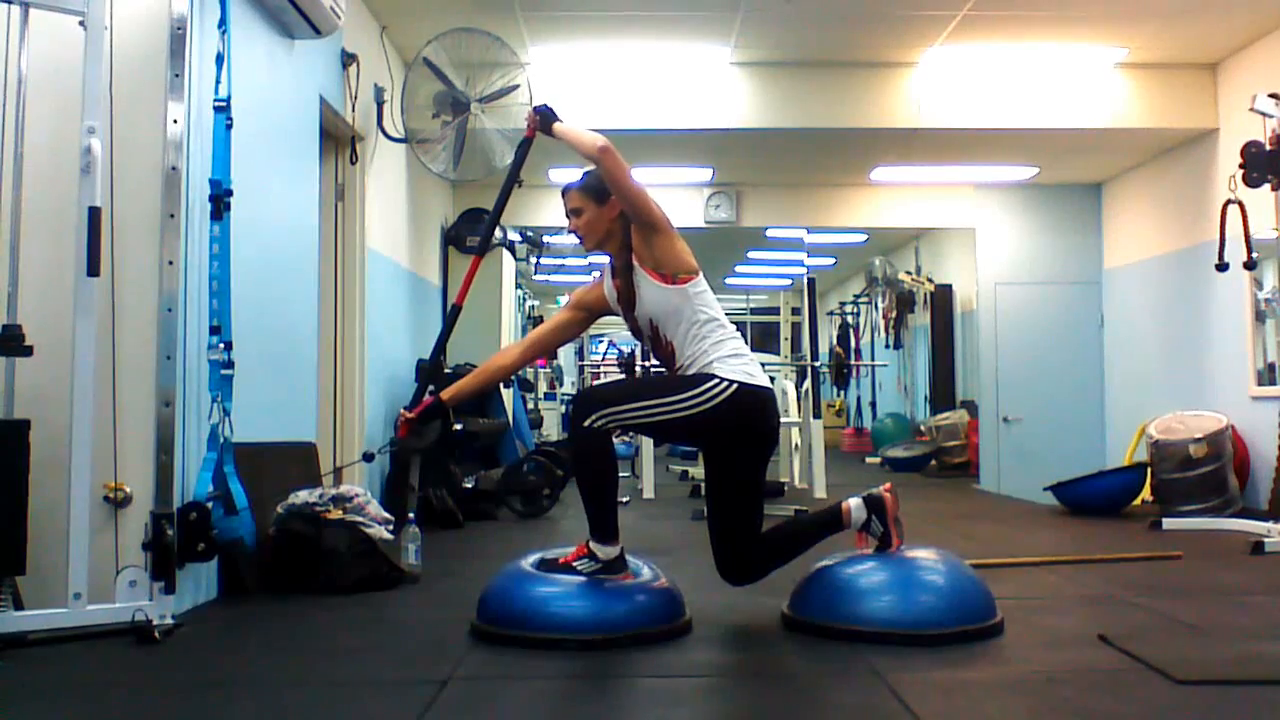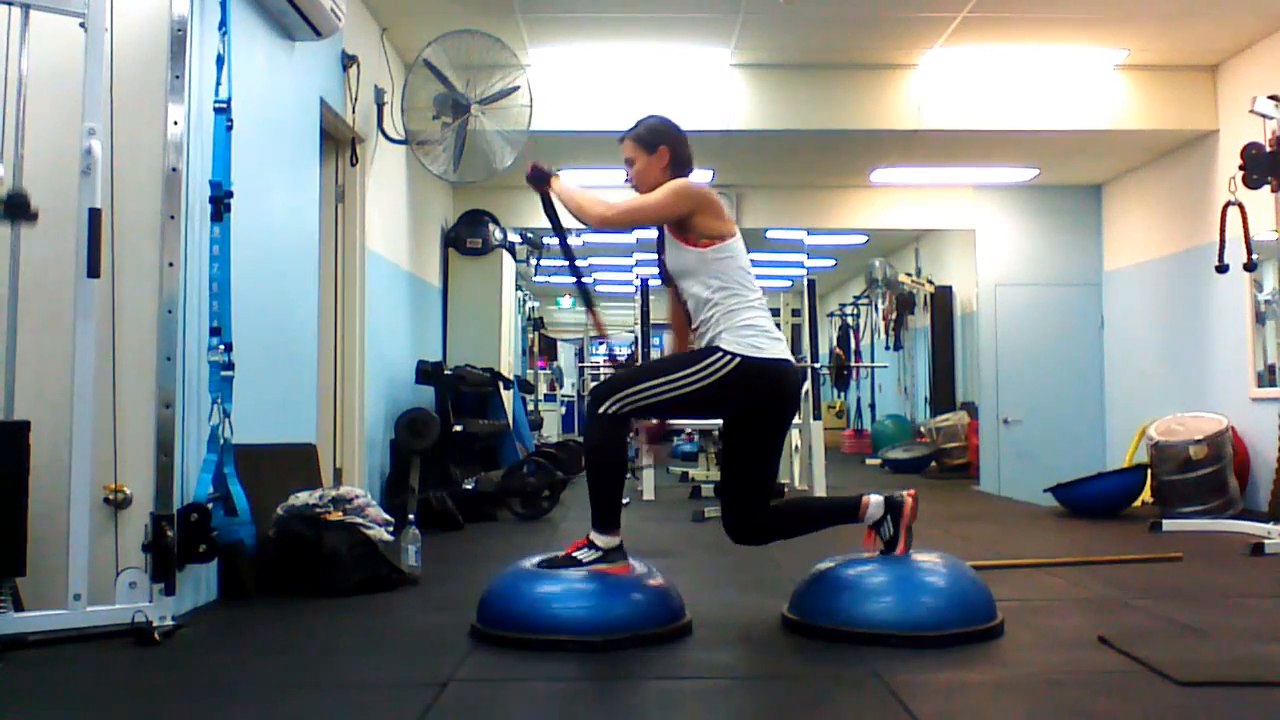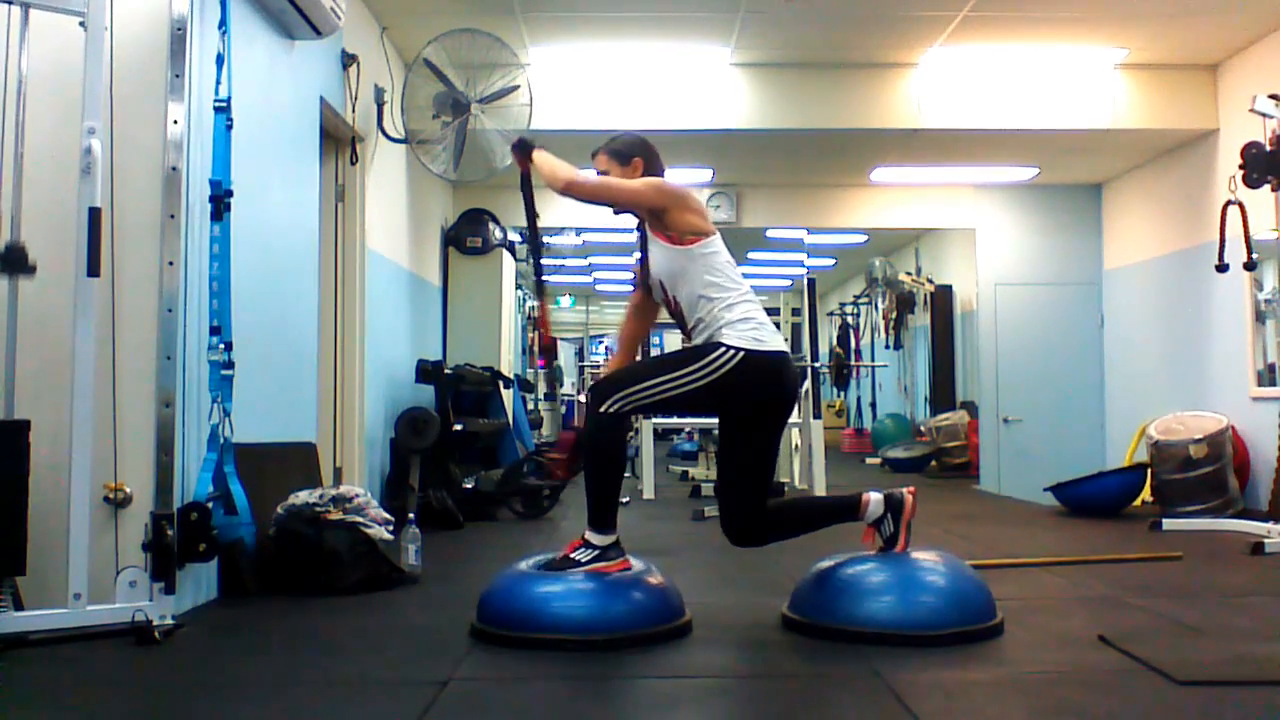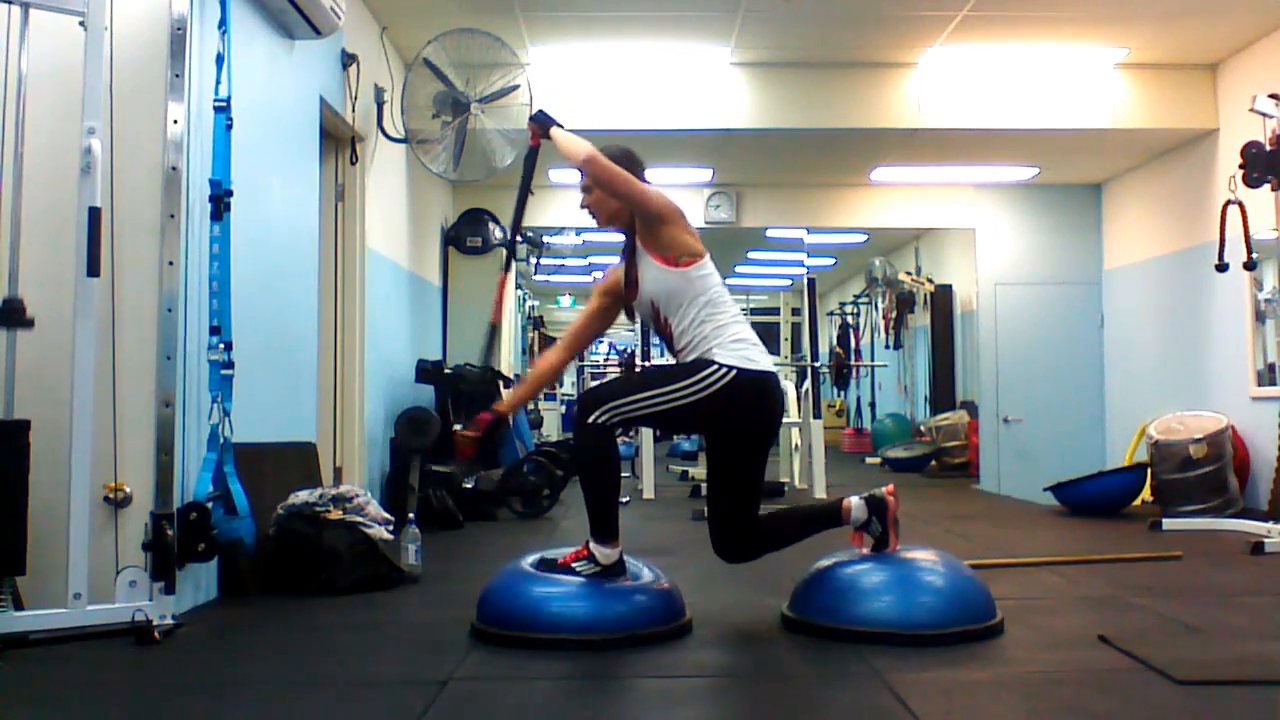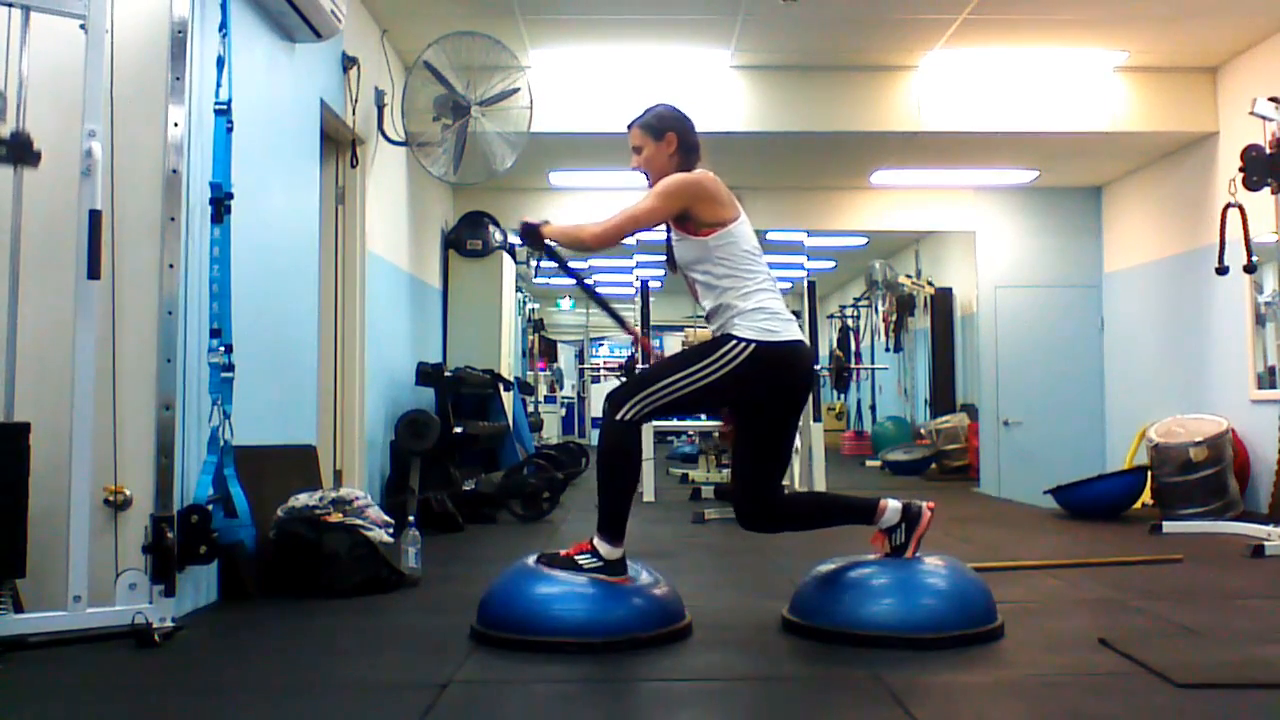
dt=1s
person 1, frame 1
left shoulder: (656, 241)
right shoulder: (600, 295)
left elbow: (603, 152)
right elbow: (520, 353)
left wrist: (554, 126)
right wrist: (442, 400)
left hip: (736, 396)
right hip: (730, 409)
left knee: (589, 410)
right knee: (741, 565)
left ankle: (605, 553)
right ankle: (863, 510)
person 1, frame 2
left shoulder: (690, 194)
right shoulder: (677, 235)
left elbow: (600, 217)
right elbow: (683, 327)
left wrist: (553, 182)
right wrist: (661, 410)
left hip: (745, 363)
right hip: (769, 377)
left knee: (606, 402)
right knee: (747, 523)
left ankle: (604, 545)
right ankle: (881, 508)
person 1, frame 3
left shoulder: (668, 198)
right shoulder: (647, 263)
left elbow: (574, 183)
right elbow: (624, 354)
left wrist: (533, 154)
right wrist: (585, 434)
left hip: (747, 357)
right hip: (765, 374)
left knee: (606, 402)
right knee: (746, 525)
left ankle: (600, 545)
right ankle: (879, 505)
person 1, frame 4
left shoulder: (662, 216)
right shoulder: (617, 277)
left elbow: (591, 161)
right elbow: (563, 351)
left wrist: (554, 131)
right wrist: (498, 411)
left hip: (737, 379)
right hip: (745, 392)
left knee: (595, 413)
right knee: (735, 542)
left ankle: (603, 555)
right ankle: (864, 508)
person 1, frame 5
left shoulder: (690, 186)
right shoulder: (690, 217)
left elbow: (601, 236)
left wrist: (542, 231)
right wrist: (719, 392)
left hip: (759, 347)
right hip: (784, 359)
left knee: (622, 406)
right knee: (758, 510)
left ankle: (606, 552)
right ankle: (895, 512)
